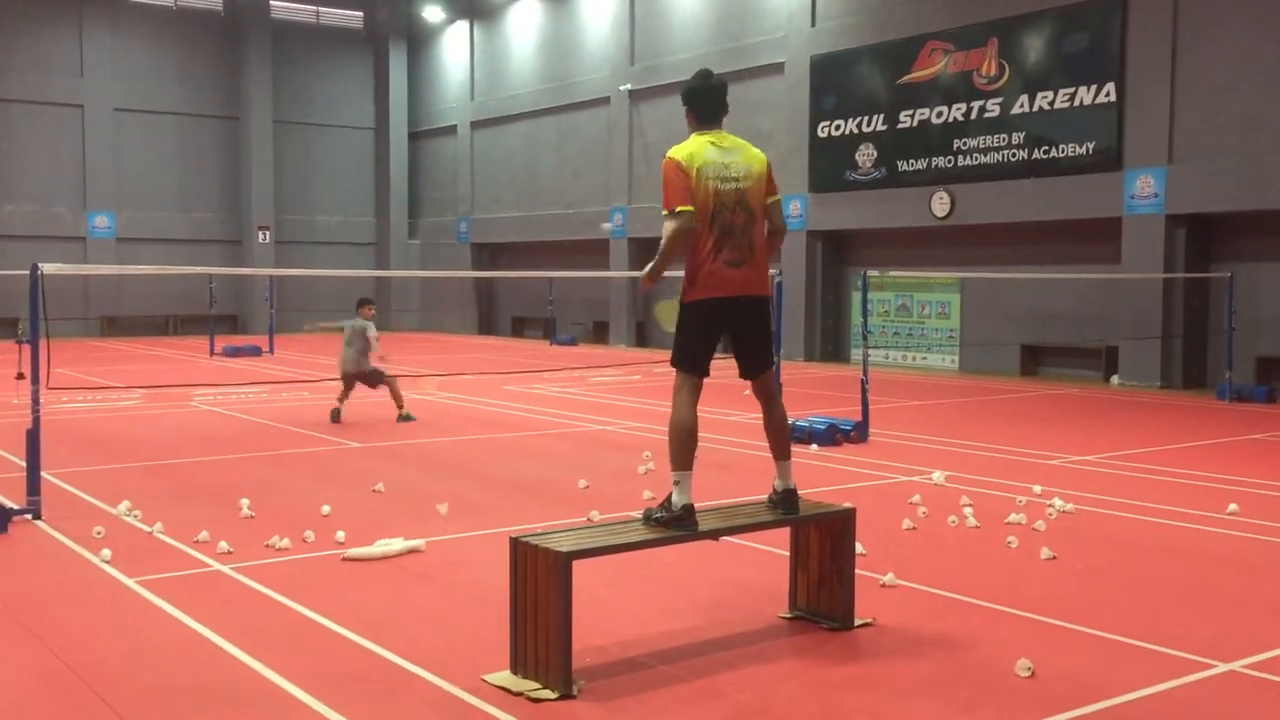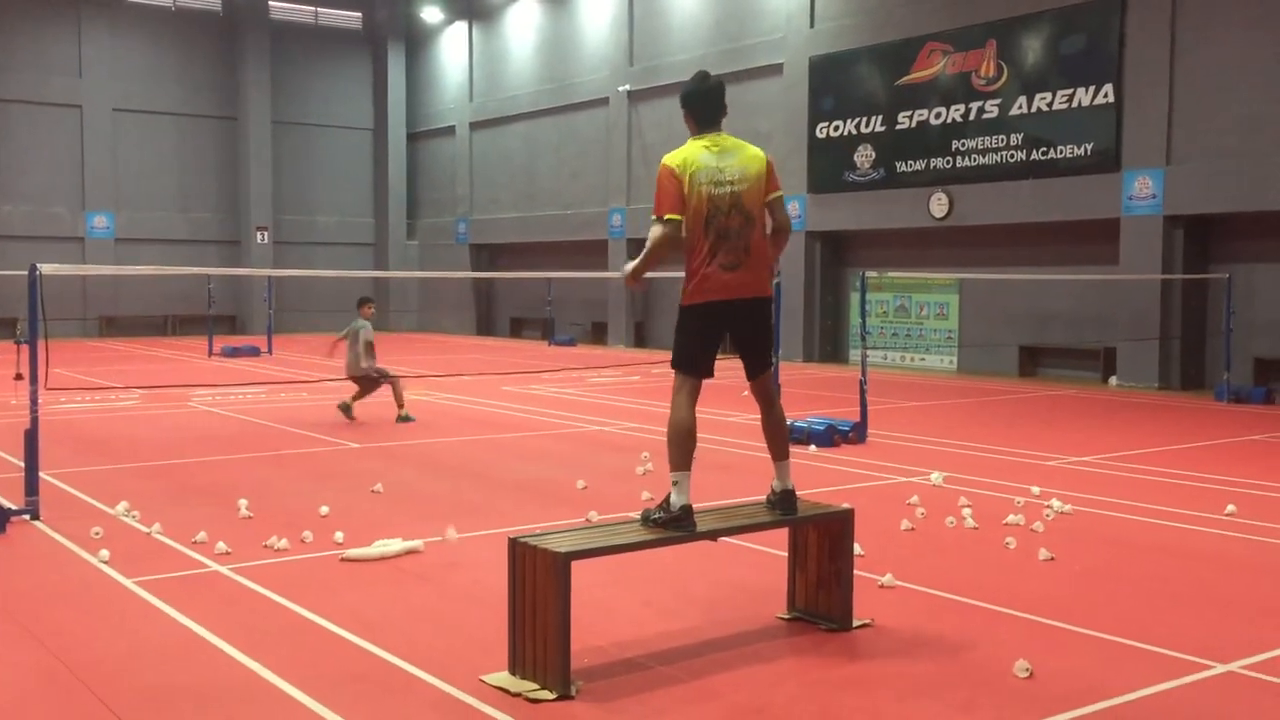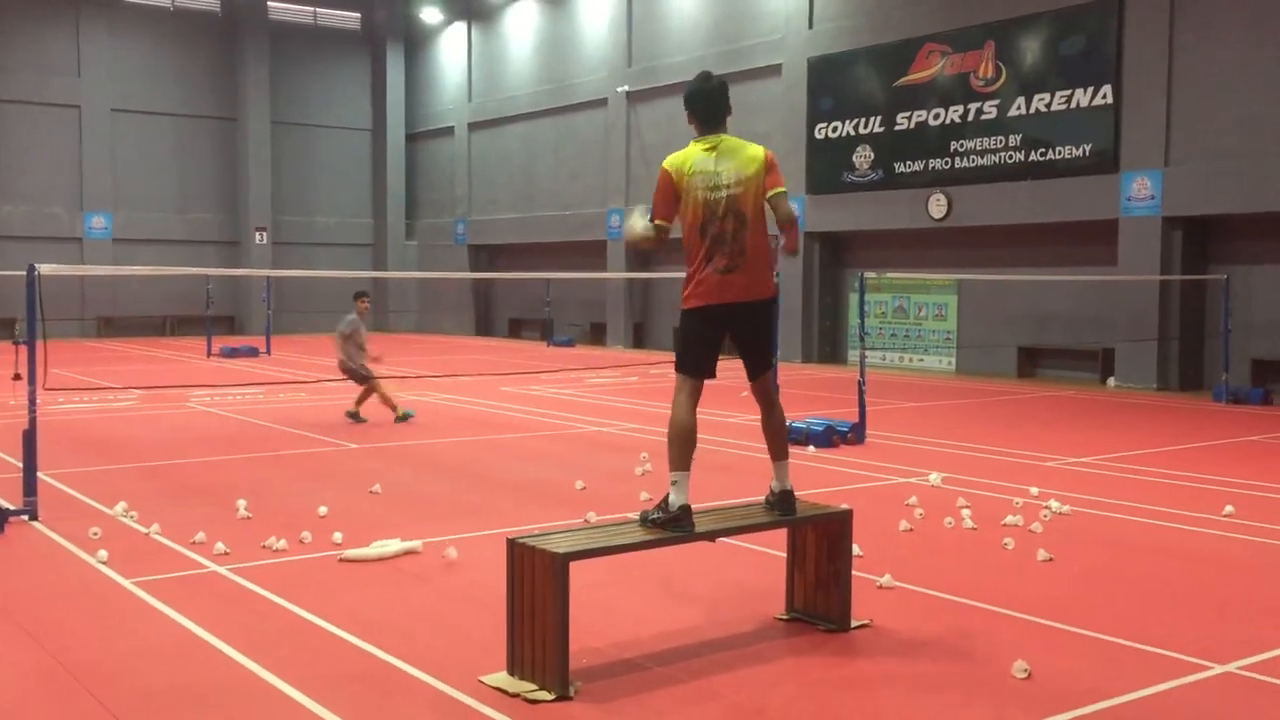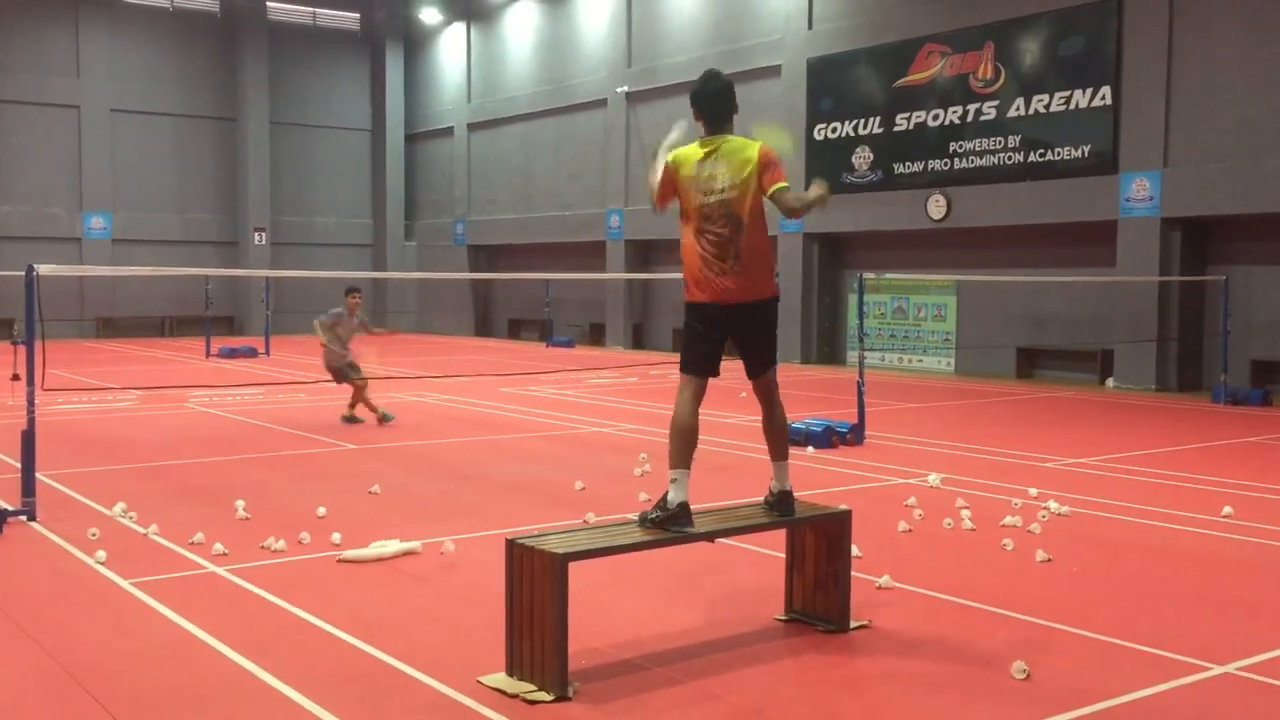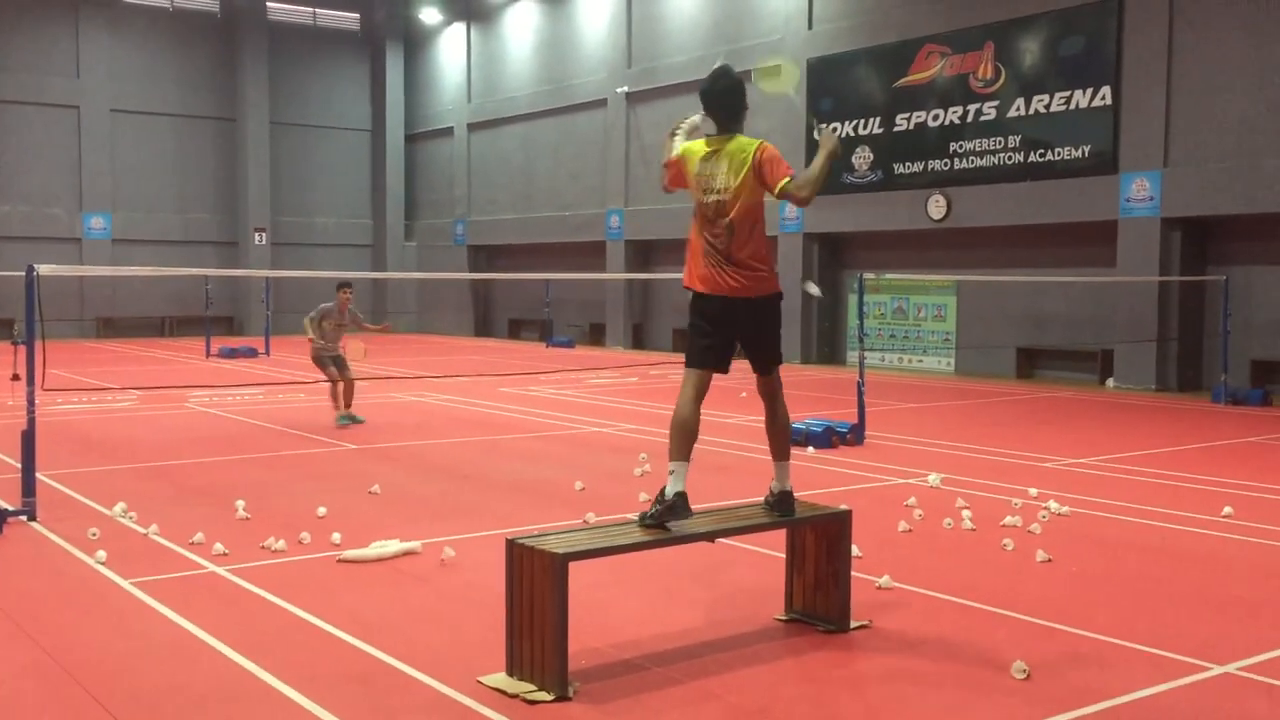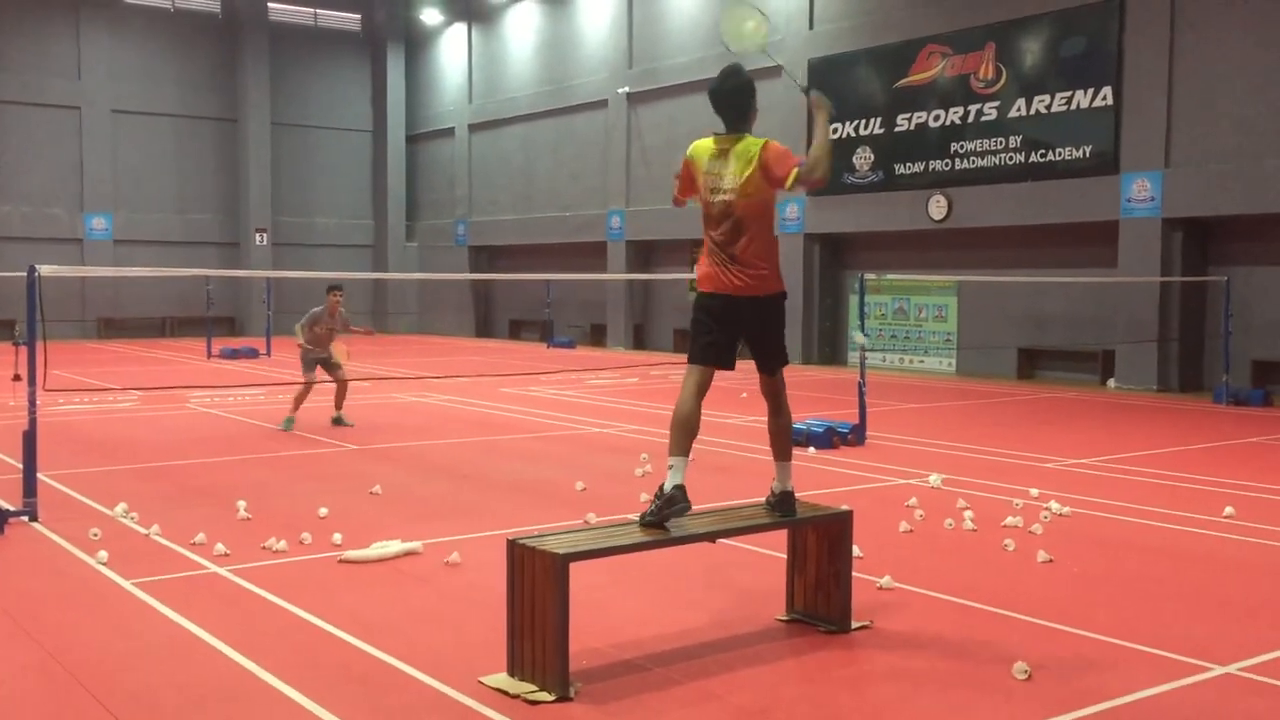
dt=0.1s
person 1, frame 1
left shoulder: (681, 157)
right shoulder: (756, 156)
left elbow: (681, 226)
right elbow: (777, 225)
left wrist: (655, 269)
left hip: (705, 291)
right hip: (754, 291)
left knee: (686, 390)
right knee: (767, 389)
left ankle: (680, 501)
right ankle: (786, 489)
person 1, frame 2
left shoulder: (676, 163)
right shoulder: (756, 157)
left elbow: (669, 234)
right elbow: (782, 224)
left wrist: (638, 267)
left hip: (704, 294)
right hip: (755, 293)
left knee: (685, 391)
right knee: (766, 390)
left ankle: (678, 502)
right ankle: (784, 489)
person 1, frame 3
left shoulder: (675, 166)
right shoulder: (758, 156)
left elbow: (659, 234)
right elbow: (786, 216)
left wrist: (637, 232)
right wrist: (792, 240)
left hip: (703, 297)
right hip: (754, 295)
left knee: (686, 396)
right knee: (766, 392)
left ankle: (677, 503)
right ankle: (782, 490)
person 1, frame 4
left shoulder: (680, 160)
right shoulder: (758, 154)
left elbow: (658, 198)
right elbow: (791, 207)
right wrist: (817, 194)
left hip: (705, 298)
right hip: (756, 295)
left knee: (689, 393)
right knee: (767, 391)
left ankle: (677, 500)
right ankle: (781, 491)
person 1, frame 5
left shoulder: (690, 151)
right shoulder: (758, 154)
left elbow: (668, 180)
right elbow: (799, 193)
left wrist: (679, 133)
right wrist: (826, 151)
left hip: (708, 293)
right hip: (757, 293)
left knee: (692, 388)
right knee: (770, 389)
left ankle: (675, 492)
right ankle: (782, 490)
person 1, frame 6
left shoulder: (698, 152)
right shoulder: (764, 152)
left elbow: (679, 198)
right elbow: (813, 176)
right wrist: (821, 118)
left hip: (714, 291)
right hip: (761, 292)
left knee: (694, 384)
right knee: (774, 389)
left ankle: (674, 486)
right ankle: (783, 490)
